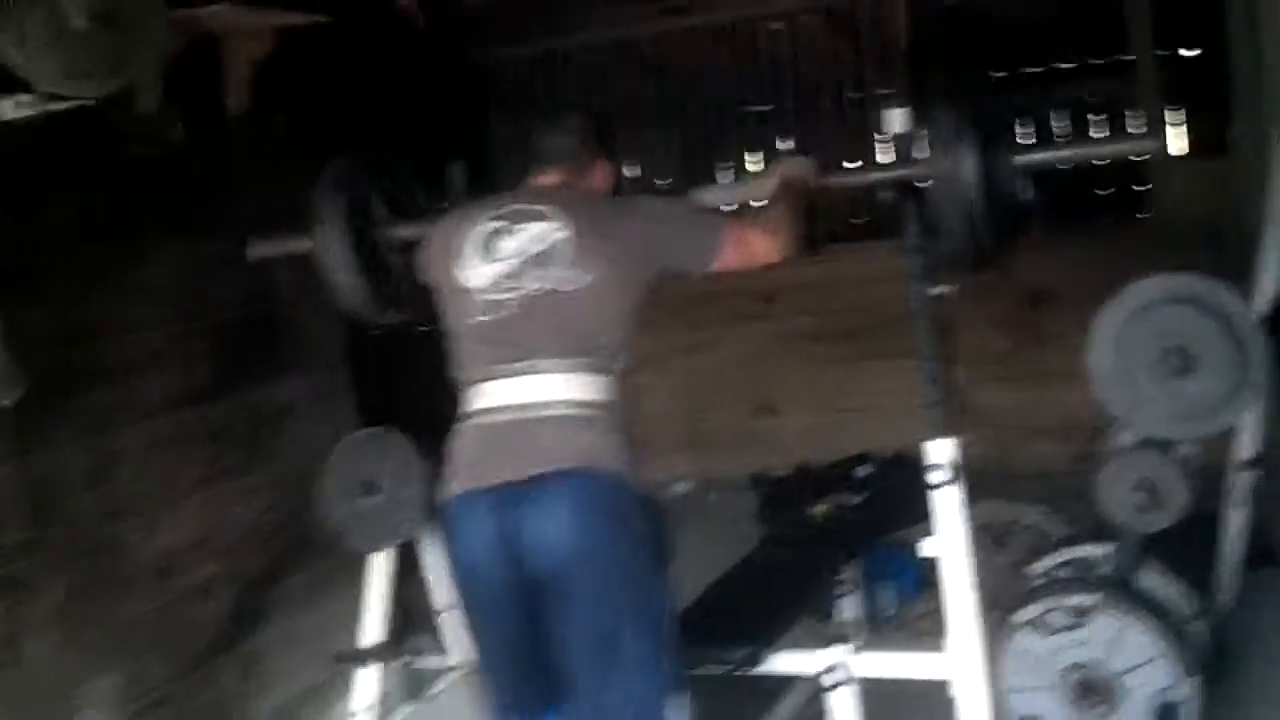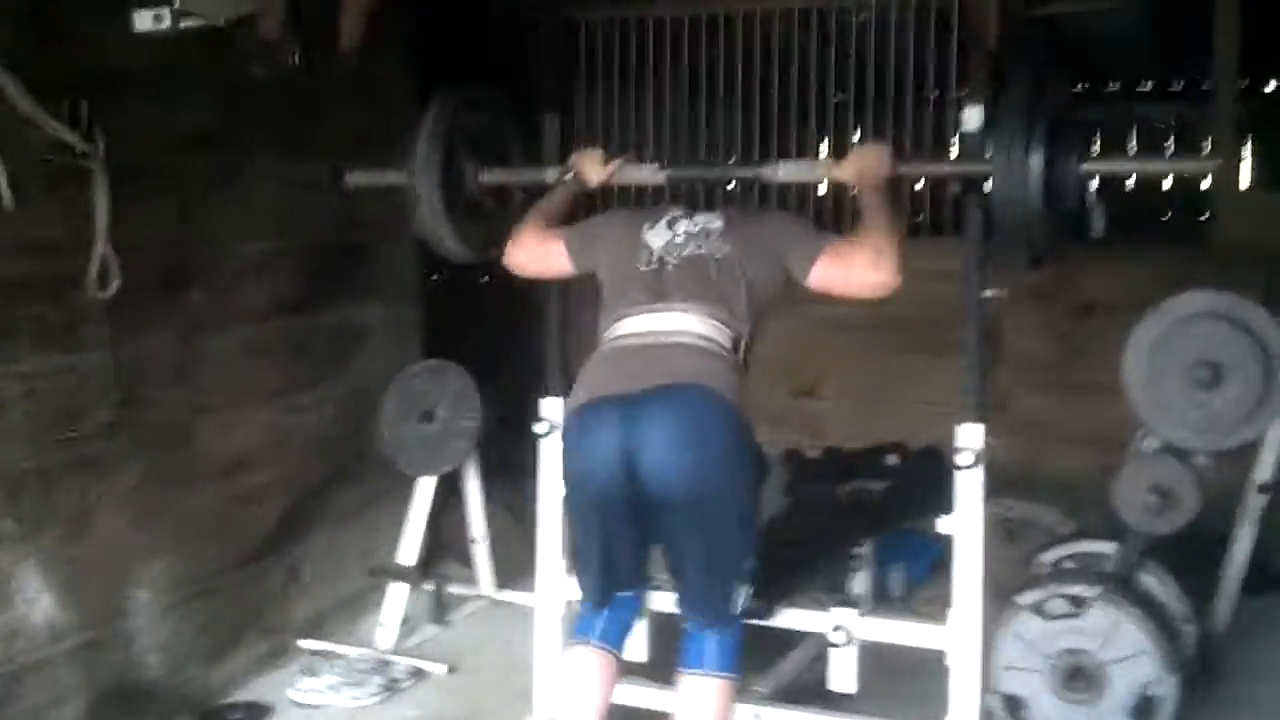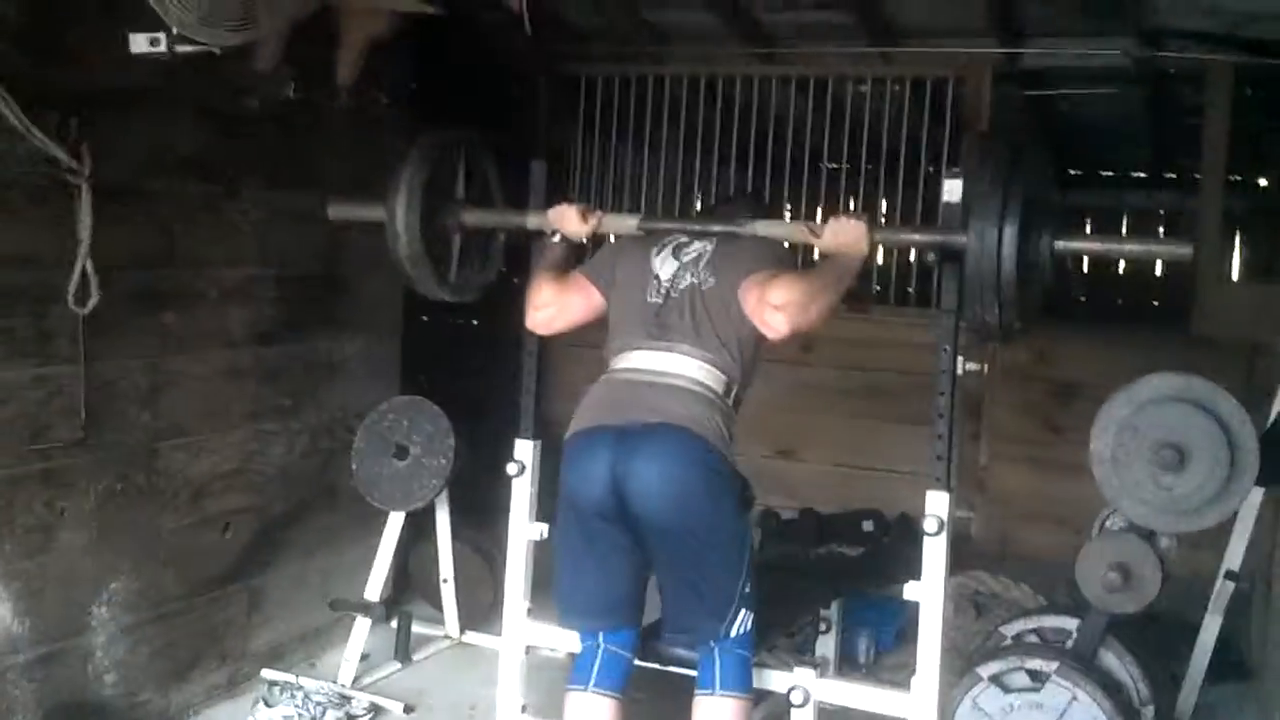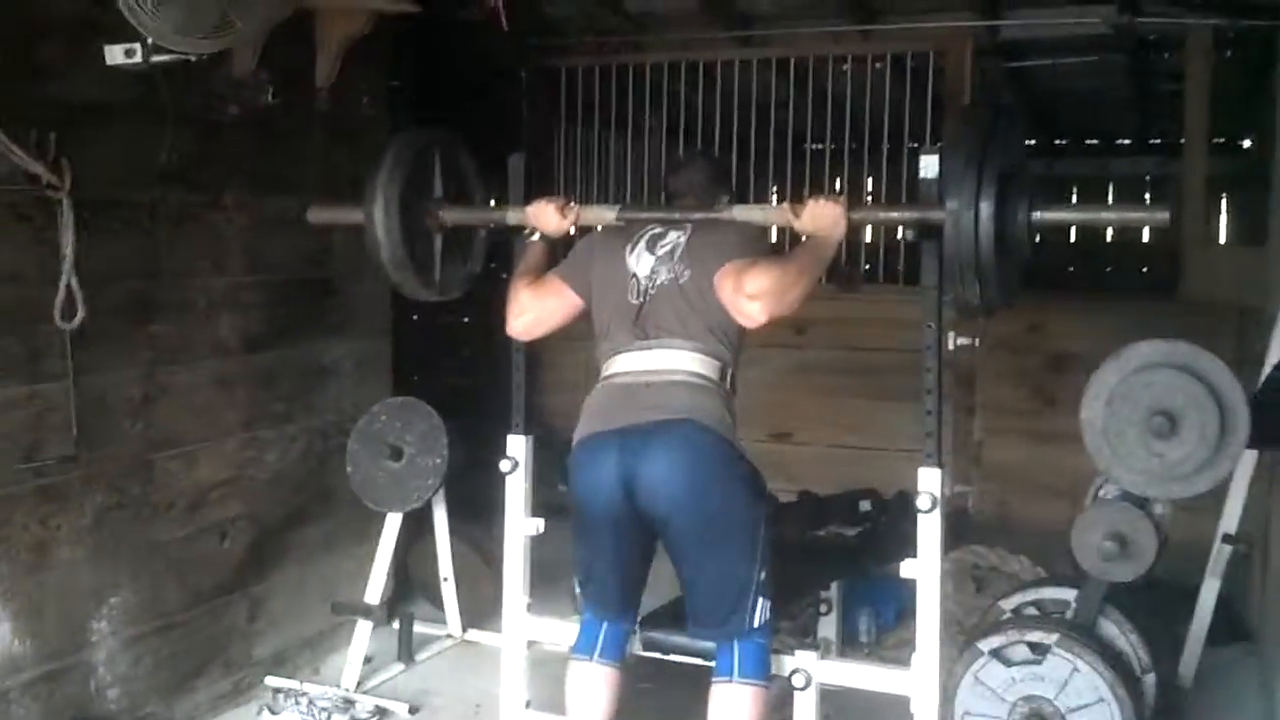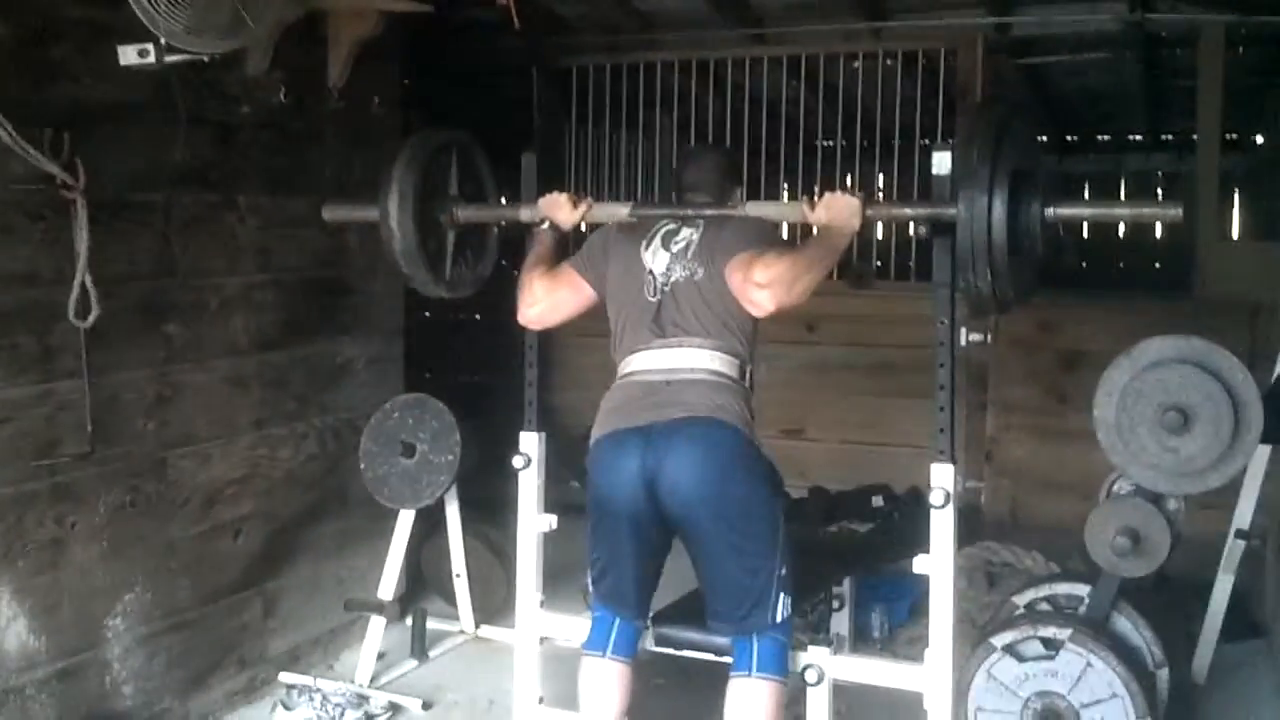
dt=1s
person 1, frame 1
left shoulder: (452, 235)
right shoulder: (628, 222)
right elbow: (766, 244)
right wrist: (791, 188)
left hip: (473, 499)
right hip: (582, 490)
person 1, frame 2
left shoulder: (624, 226)
right shoulder: (767, 232)
left elbow: (520, 253)
right elbow: (877, 273)
left wrist: (577, 182)
right wrist: (870, 184)
left hip: (594, 418)
right hip: (694, 419)
left knee: (607, 603)
right knee: (714, 618)
person 1, frame 3
left shoulder: (631, 251)
right shoulder: (758, 254)
left elbow: (542, 313)
right elbow: (779, 313)
left wrist: (561, 239)
right wrist: (845, 256)
left hip: (589, 445)
right hip: (680, 453)
left knee: (602, 640)
right knee: (724, 643)
person 1, frame 4
left shoulder: (604, 244)
right shoulder: (732, 237)
left elbow: (522, 319)
right elbow: (754, 301)
left wrist: (540, 235)
right wrist: (822, 237)
left hip: (597, 447)
right hip: (689, 446)
left knee: (603, 617)
right knee: (740, 631)
person 1, frame 5
left shoulder: (618, 239)
right shoulder: (744, 231)
left elbow: (534, 307)
right elbow: (765, 289)
left wrist: (549, 227)
right wrist: (835, 230)
left hip: (616, 443)
right hip: (709, 442)
left knee: (613, 615)
right knee: (758, 628)
